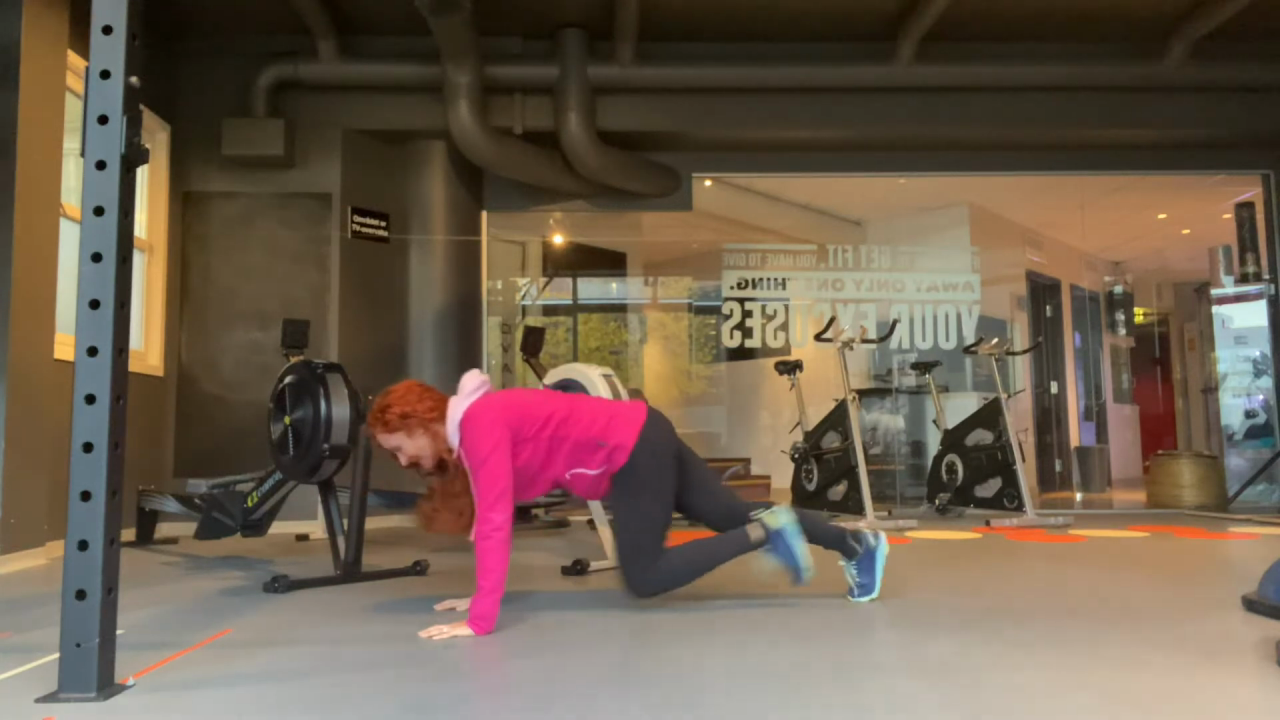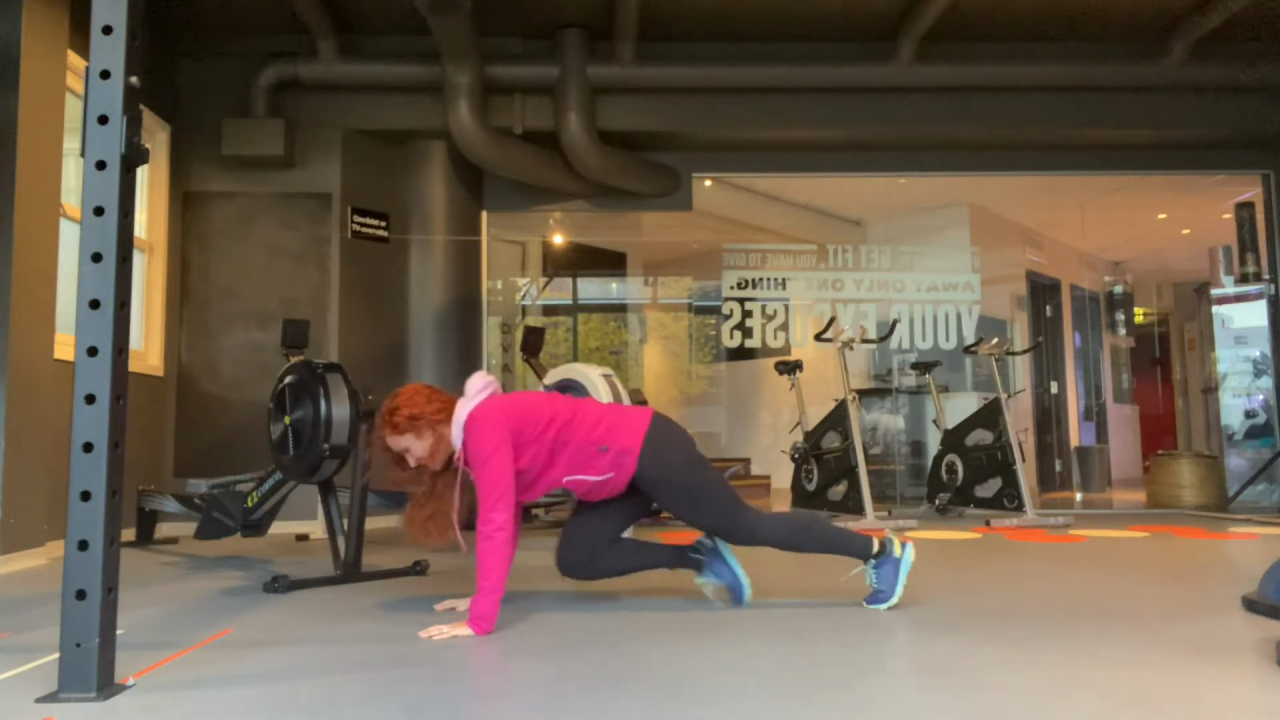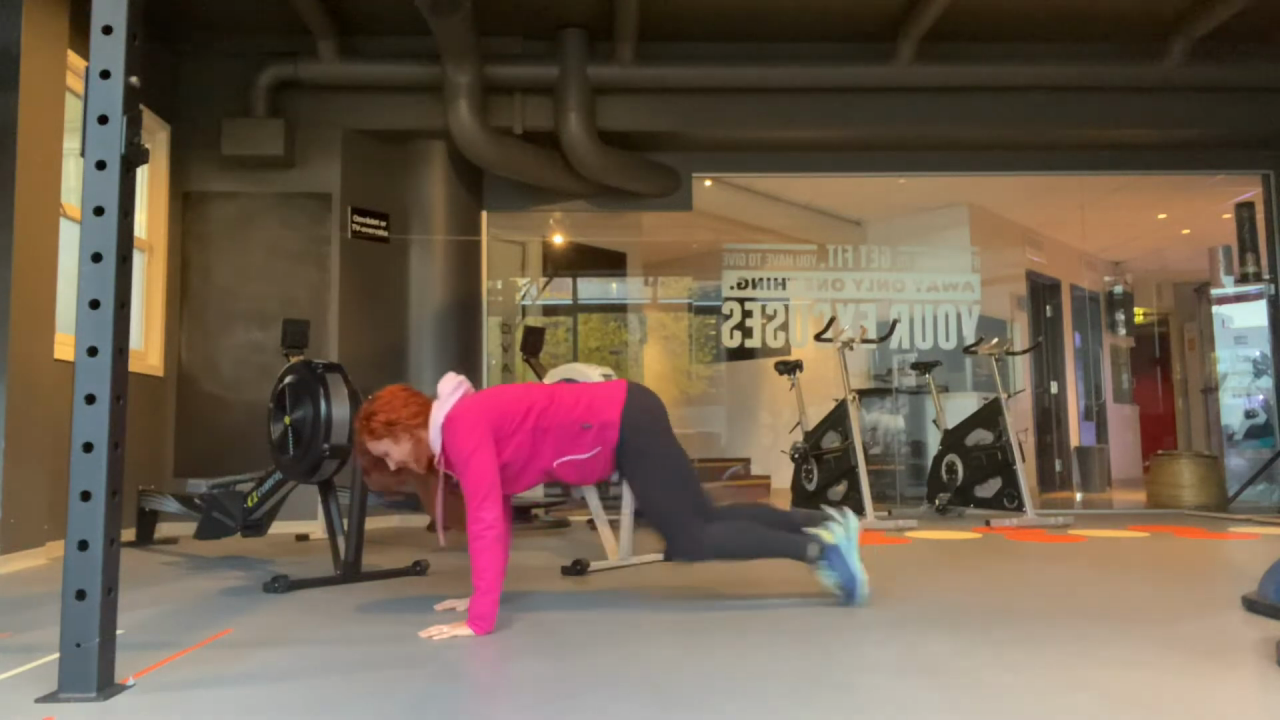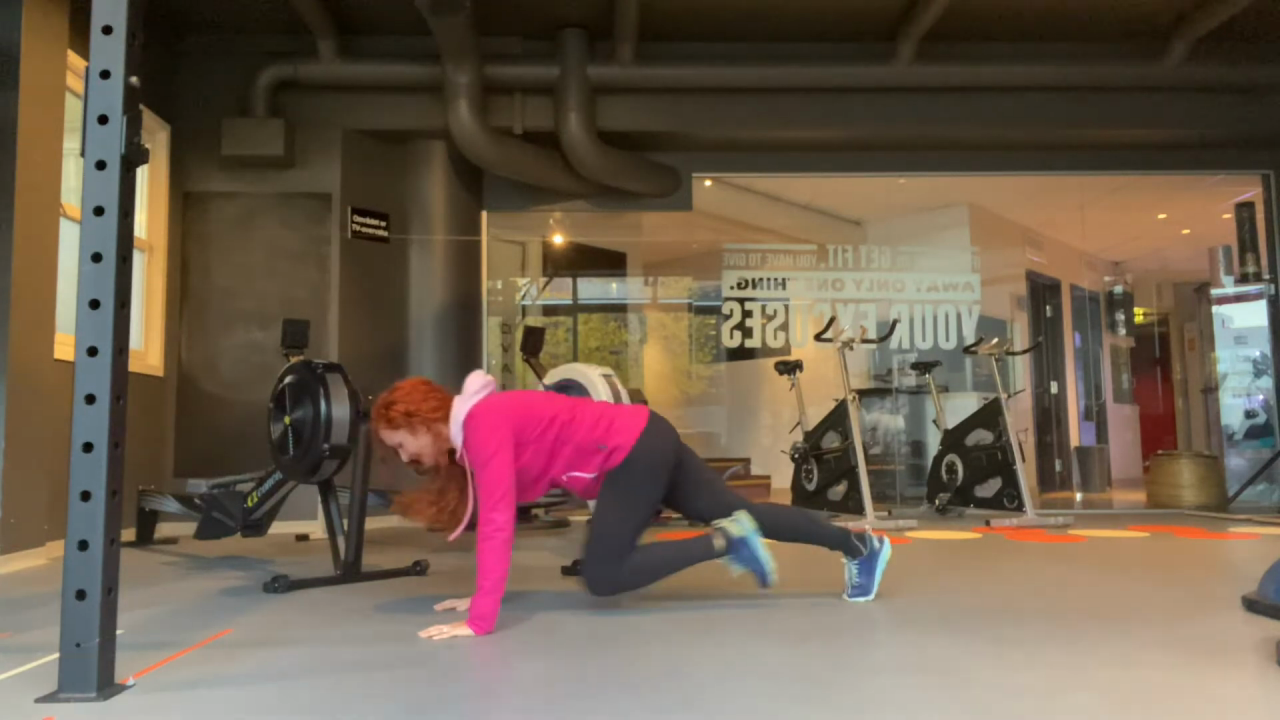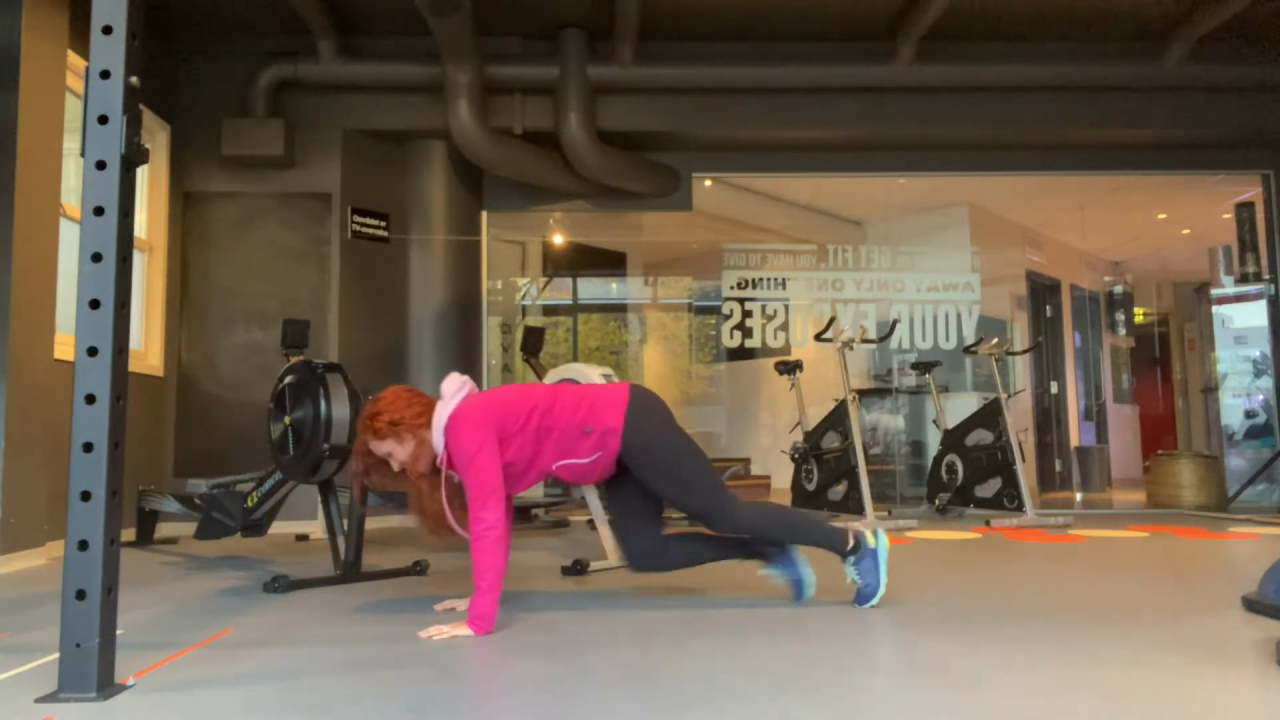
dt=0.3s
person 1, frame 1
left shoulder: (480, 424)
right shoulder: (468, 431)
left elbow: (494, 523)
right elbow: (495, 515)
left wrist: (480, 619)
right wrist: (480, 594)
left hip: (639, 443)
right hip: (637, 446)
left knee: (644, 580)
right knee: (735, 514)
left ankle: (766, 534)
right ankle: (859, 545)
person 1, frame 2
left shoulder: (483, 425)
right shoulder: (482, 430)
left elbow: (496, 523)
right elbow: (504, 516)
left wrist: (480, 618)
right wrist: (484, 593)
left hip: (647, 453)
right hip: (630, 461)
left knee: (746, 526)
right knee: (577, 561)
left ankle: (883, 550)
right ankle: (699, 558)
person 1, frame 3
left shoulder: (462, 426)
right shoulder: (462, 428)
left elbow: (485, 521)
right elbow: (495, 515)
left wrist: (479, 618)
right wrist: (481, 592)
left hip: (627, 420)
right hip: (614, 428)
left knee: (690, 538)
right knee: (705, 518)
left ankle: (820, 546)
right ankle: (822, 524)
person 1, frame 4
left shoulder: (482, 425)
right shoulder: (472, 433)
left elbow: (497, 522)
right elbow: (495, 516)
left wrist: (481, 617)
right wrist: (484, 594)
left hip: (639, 447)
right hip: (637, 446)
left knee: (602, 576)
right knee: (737, 512)
left ankle: (726, 543)
right ankle: (861, 546)
person 1, frame 5
left shoulder: (465, 426)
right shoulder: (463, 432)
left elbow: (488, 520)
right elbow: (495, 514)
left wrist: (479, 619)
right wrist: (479, 594)
left hip: (630, 424)
right hip: (616, 437)
left knee: (724, 514)
right knee: (644, 554)
left ankle: (857, 544)
right ankle: (775, 556)
